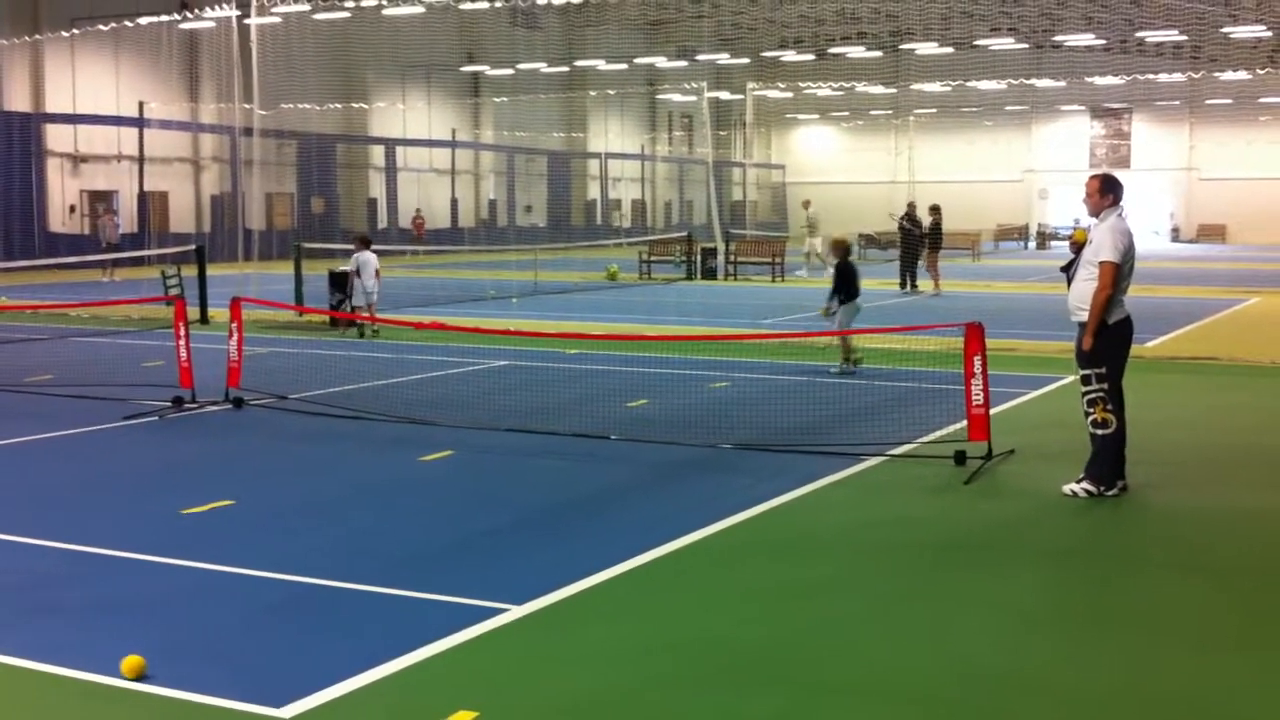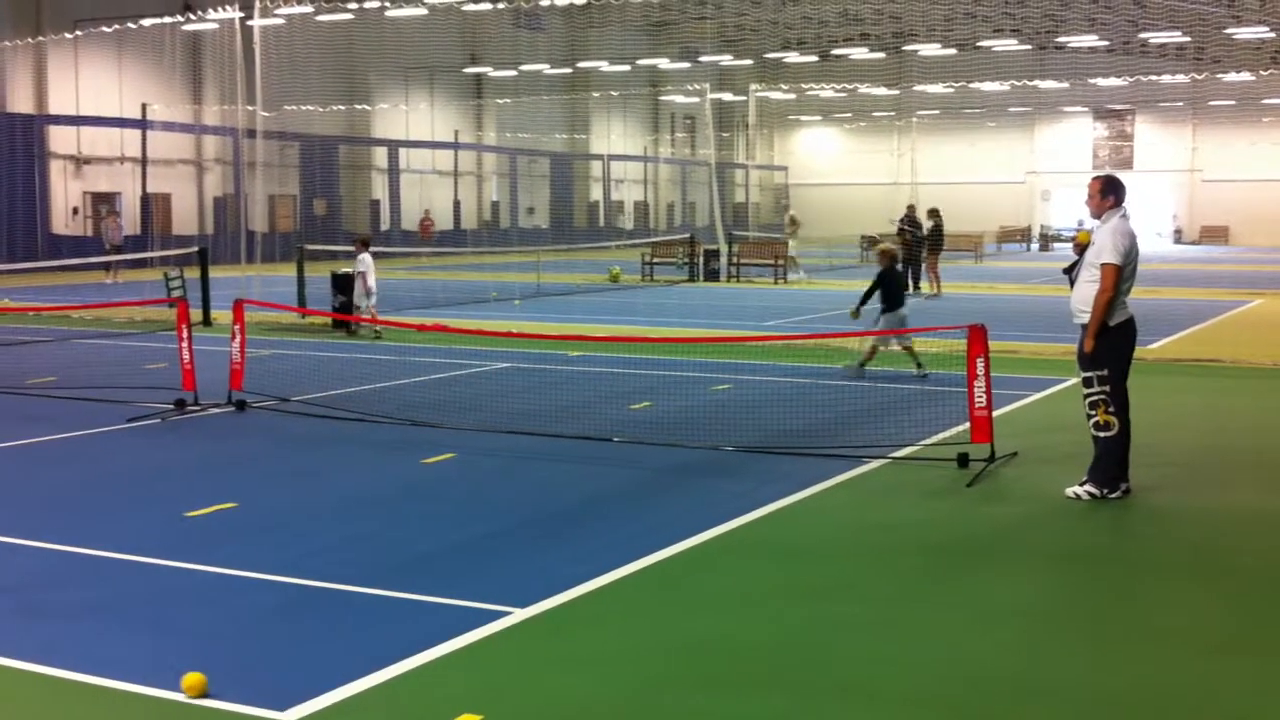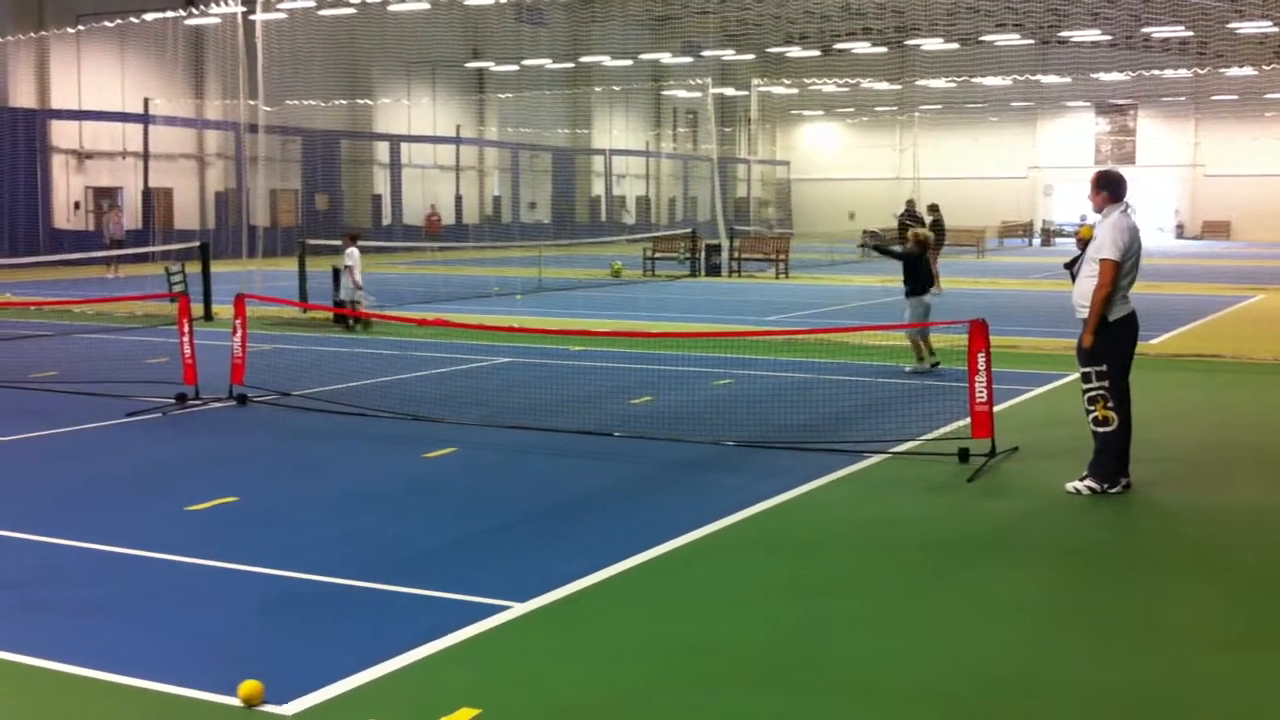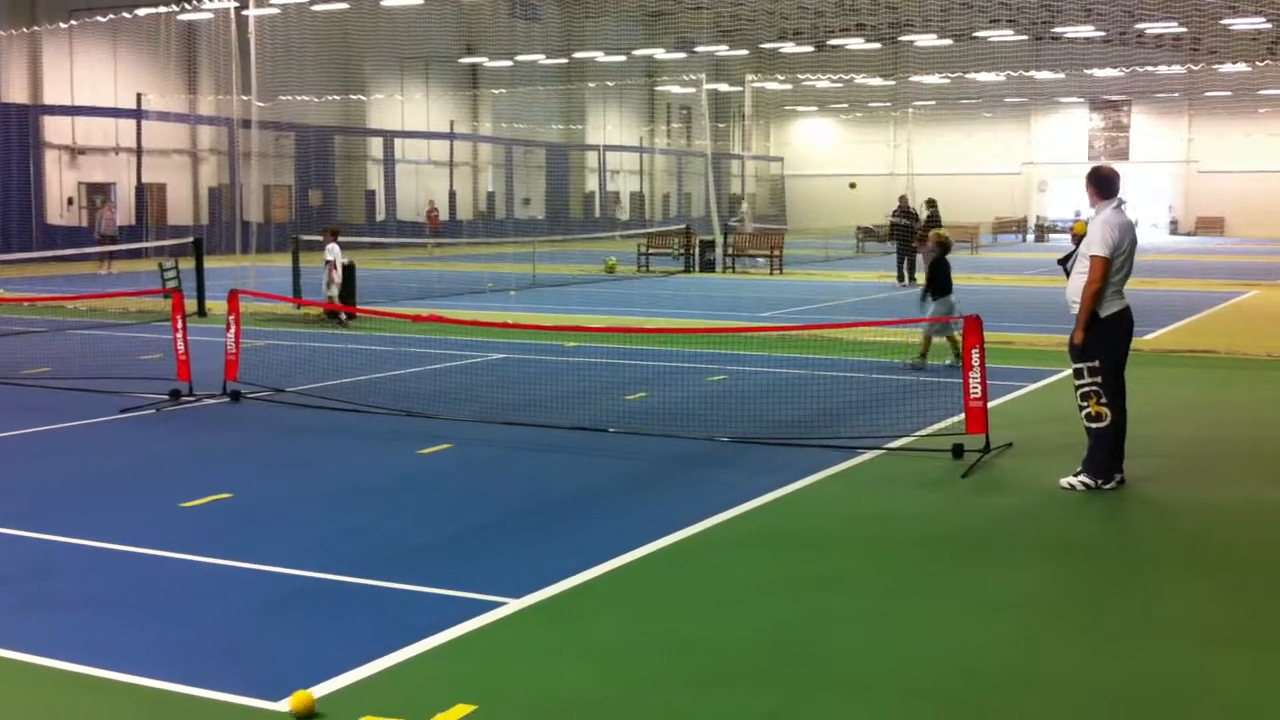
dt=0.3s
person 1, frame 1
left shoulder: (1111, 230)
right shoulder: (1106, 227)
left elbow: (1105, 288)
left wrist: (1089, 333)
right wrist: (1080, 252)
left hip: (1103, 328)
right hip: (1105, 327)
left knee: (1099, 404)
right knee: (1106, 403)
left ankle: (1103, 478)
right ankle: (1110, 473)
person 1, frame 2
left shoulder: (1113, 231)
right shoulder: (1111, 228)
left elbow: (1107, 290)
left wrist: (1091, 336)
right wrist: (1084, 253)
left hip: (1105, 330)
right hip: (1112, 329)
left knee: (1102, 407)
right knee: (1111, 405)
left ankle: (1106, 481)
right ankle: (1113, 476)
person 1, frame 3
left shoulder: (1112, 226)
right shoulder: (1122, 223)
left elbow: (1105, 286)
left wrist: (1089, 331)
right wrist: (1088, 247)
left hip: (1106, 325)
right hip: (1118, 322)
left knee: (1102, 402)
right knee: (1114, 400)
left ankle: (1106, 476)
right ankle: (1114, 471)
person 1, frame 4
left shoulder: (1104, 223)
right shoulder: (1121, 220)
left elbow: (1095, 282)
left wrist: (1080, 327)
right wrist: (1082, 243)
left hip: (1099, 321)
right hip: (1114, 317)
left knee: (1094, 398)
right knee: (1109, 396)
left ankle: (1100, 472)
right ankle: (1109, 467)
